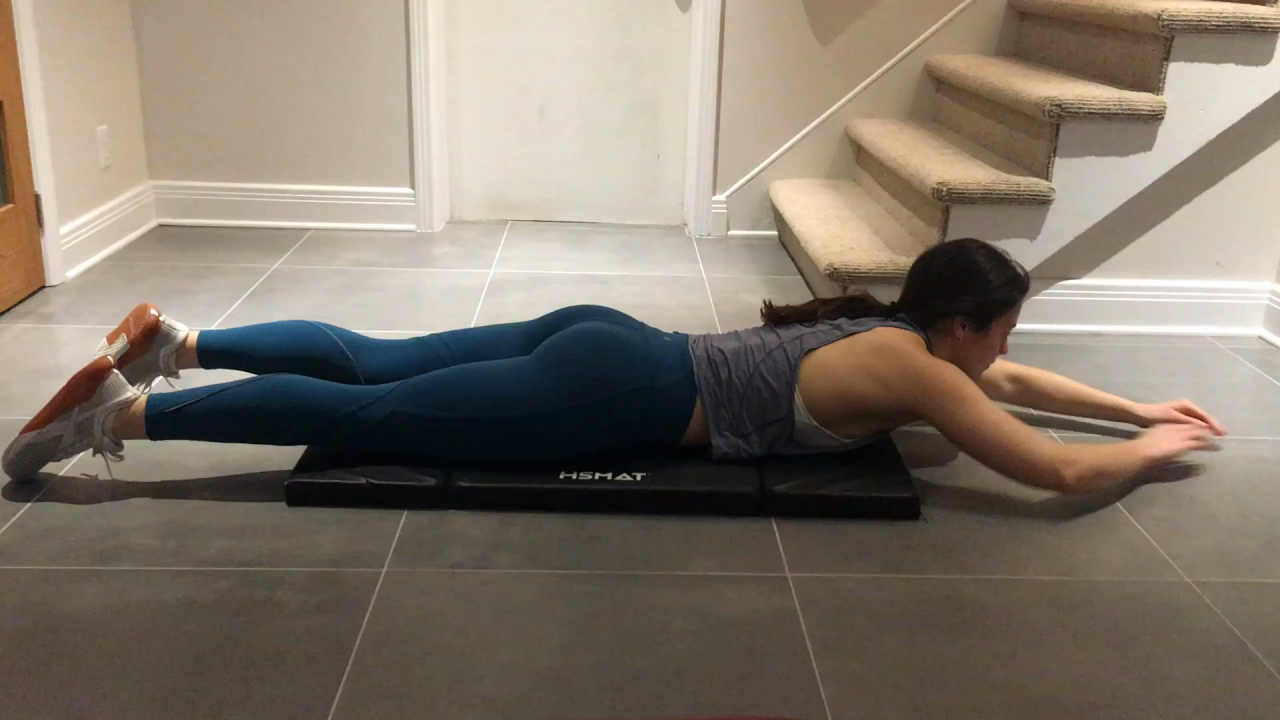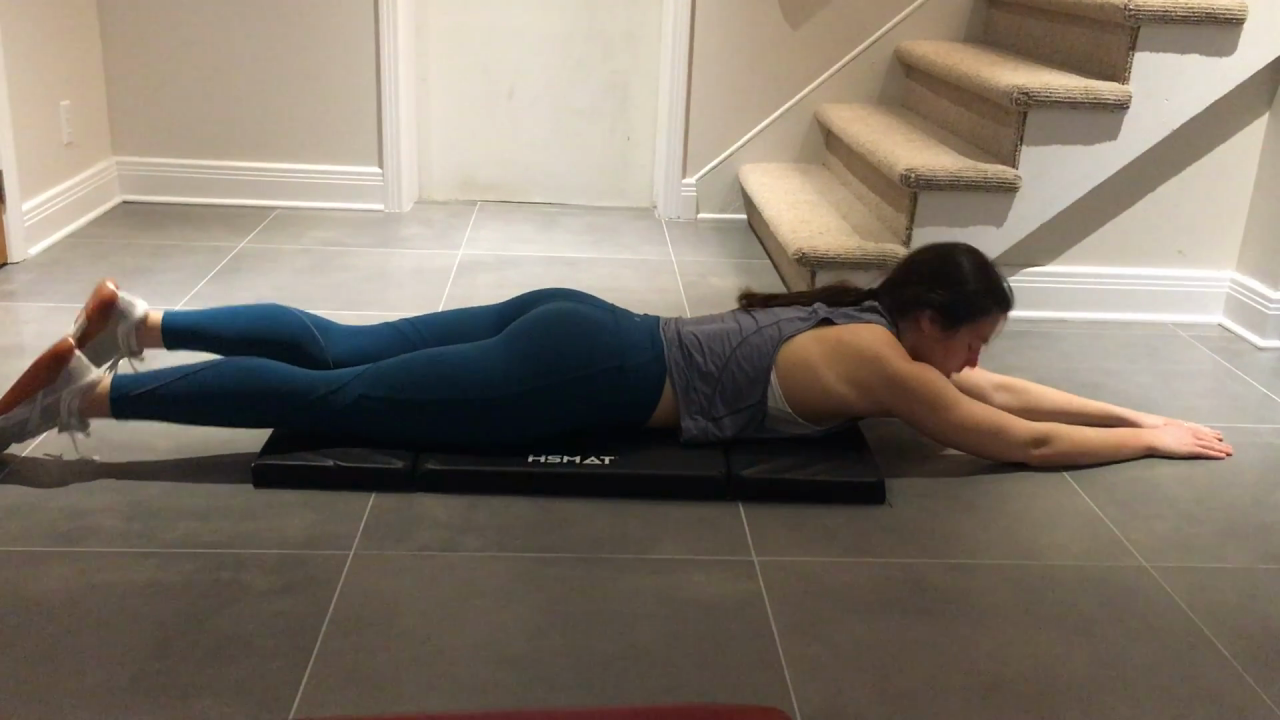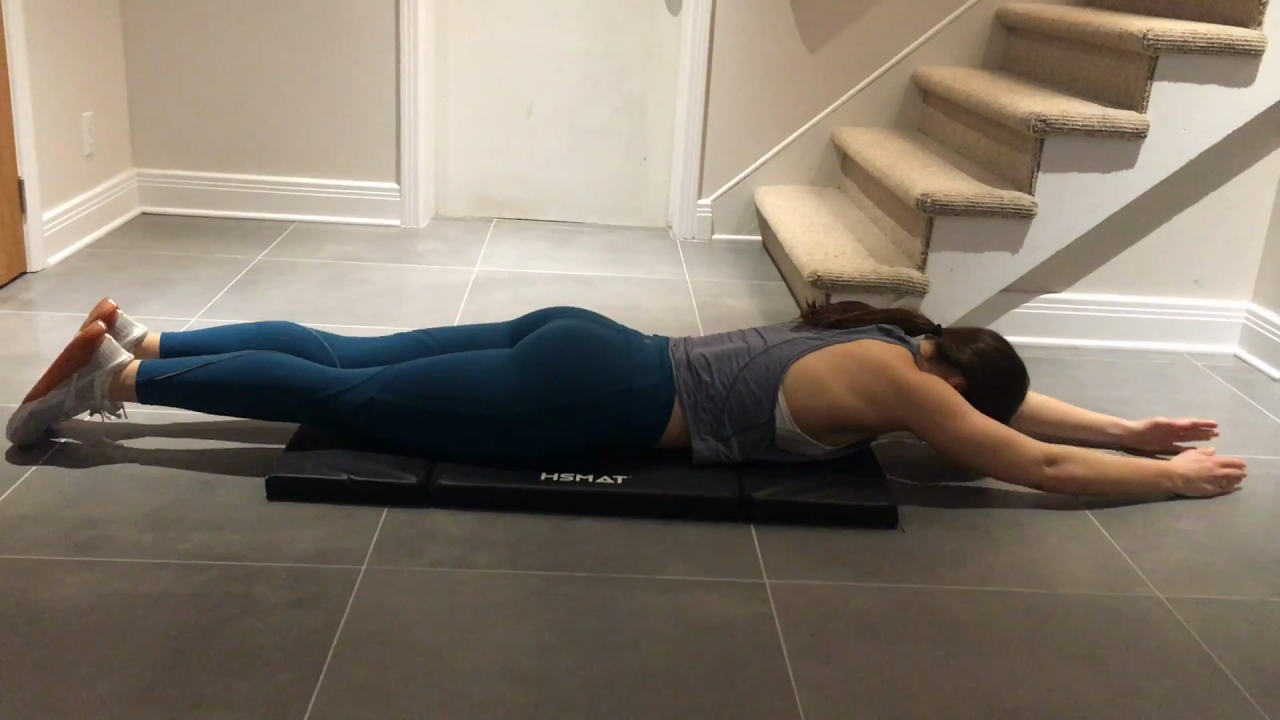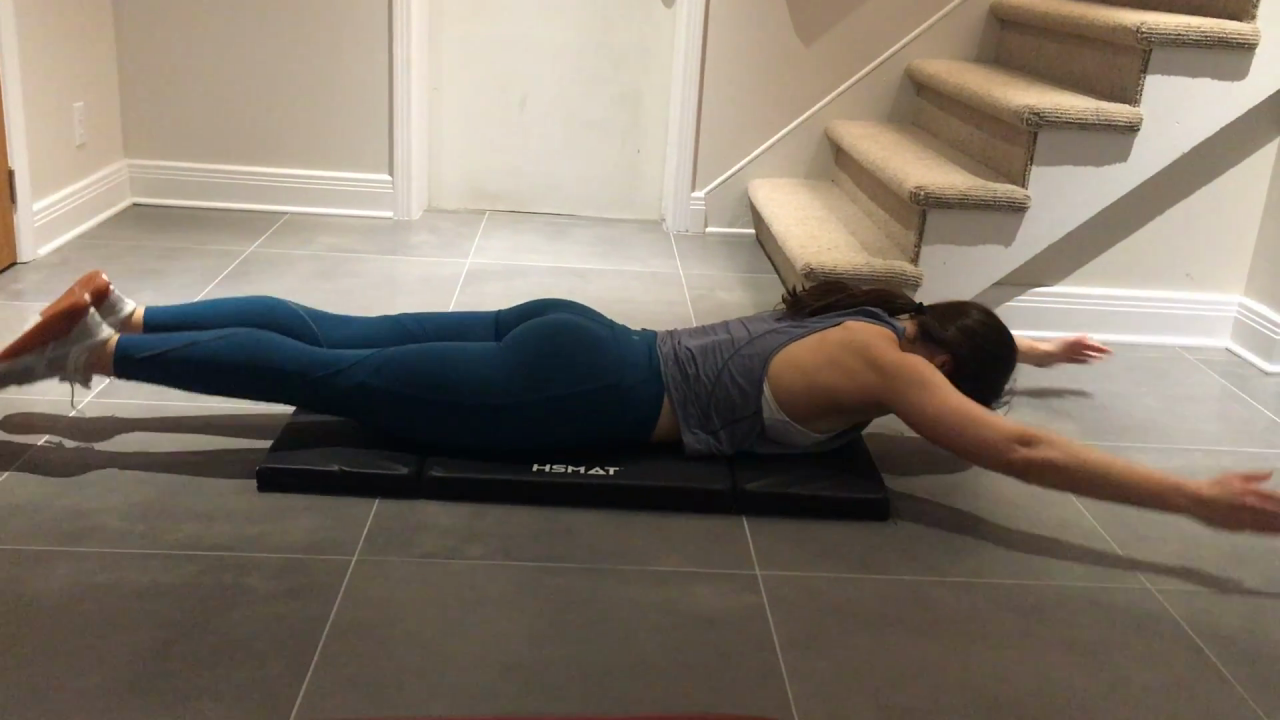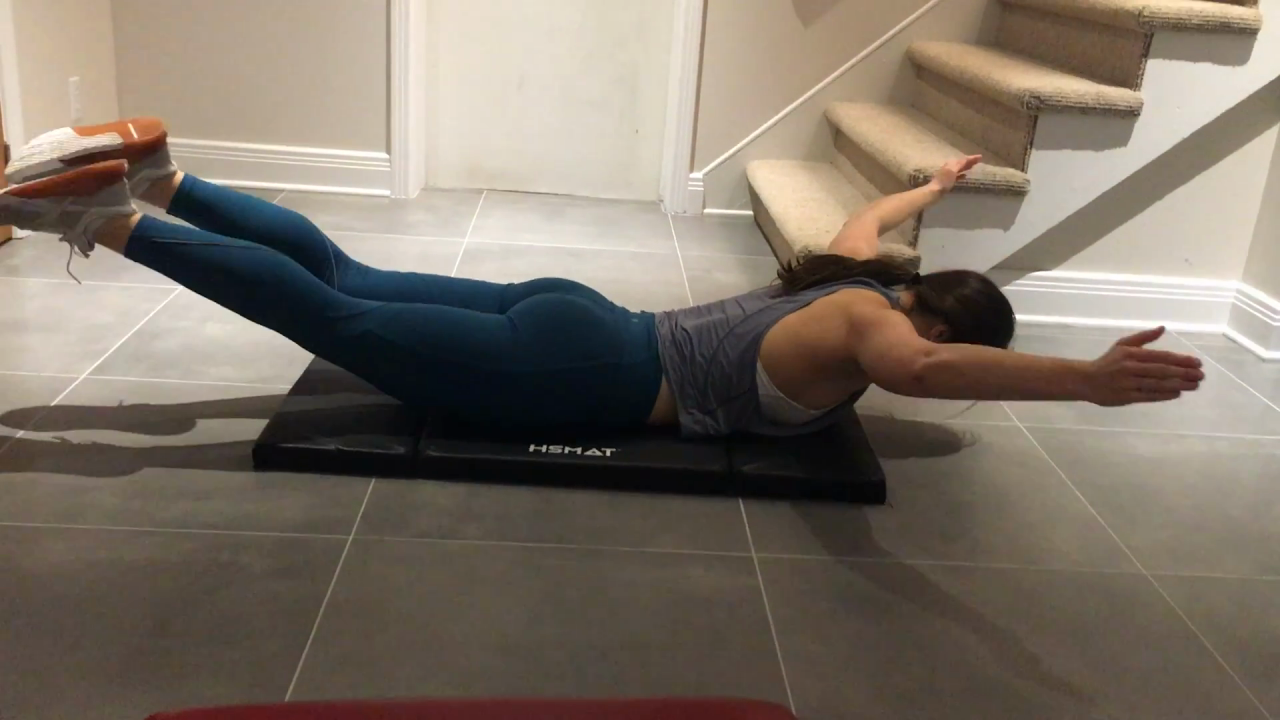
dt=1s
person 1, frame 1
left shoulder: (900, 329)
right shoulder: (917, 372)
left elbow: (1008, 384)
right elbow: (1055, 473)
left wrist: (1131, 405)
right wrist: (1153, 454)
left hip: (607, 346)
right hip: (614, 395)
left knee: (371, 367)
right knee: (360, 416)
left ankle: (173, 339)
right ankle: (125, 410)
person 1, frame 2
left shoulder: (870, 320)
right shoulder: (881, 367)
left elbow: (996, 386)
right elbow: (1023, 440)
left wrist: (1135, 406)
right wrist: (1152, 440)
left hip: (574, 328)
right hip: (578, 377)
left knee: (338, 349)
right knee: (331, 399)
left ankle: (139, 321)
person 1, frame 3
left shoulder: (897, 343)
right shoulder: (892, 382)
left elbow: (1007, 396)
right elbow: (1032, 464)
left wrist: (1132, 427)
right wrist: (1175, 479)
left hip: (581, 348)
right hip: (586, 392)
left knee: (349, 357)
right knee: (346, 397)
left ankle: (137, 340)
right ankle: (119, 378)
person 1, frame 4
left shoulder: (874, 317)
right shoulder: (880, 367)
left elbow: (963, 350)
right elbow: (1011, 448)
left wrist: (1034, 348)
left hip: (568, 340)
right hip: (573, 393)
left knee: (331, 338)
right knee: (328, 376)
left ankle: (121, 314)
person 1, frame 5
left shoulder: (854, 281)
right shoulder: (869, 322)
left elbow: (864, 218)
right elbow: (918, 367)
left wrist: (931, 187)
right wrist: (1087, 381)
left hip: (566, 322)
right hip: (573, 375)
left knee: (338, 279)
right knee: (337, 327)
left ankle: (154, 179)
right ankle: (114, 221)
